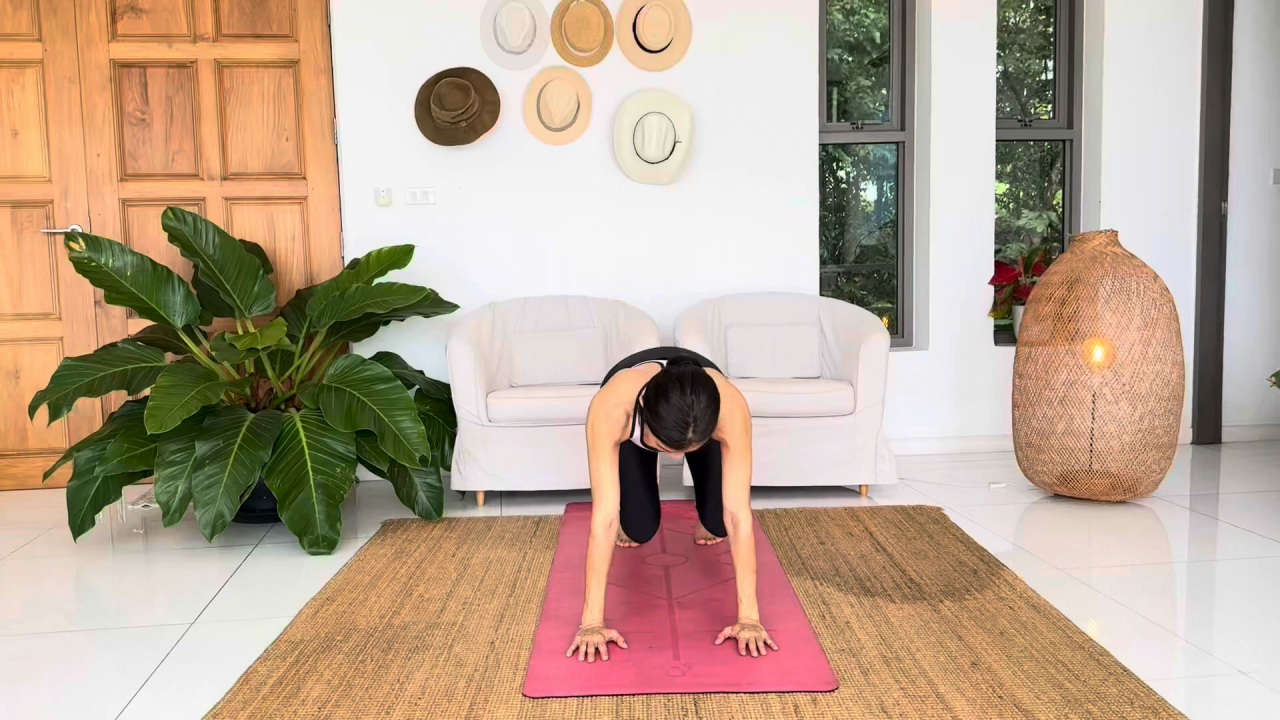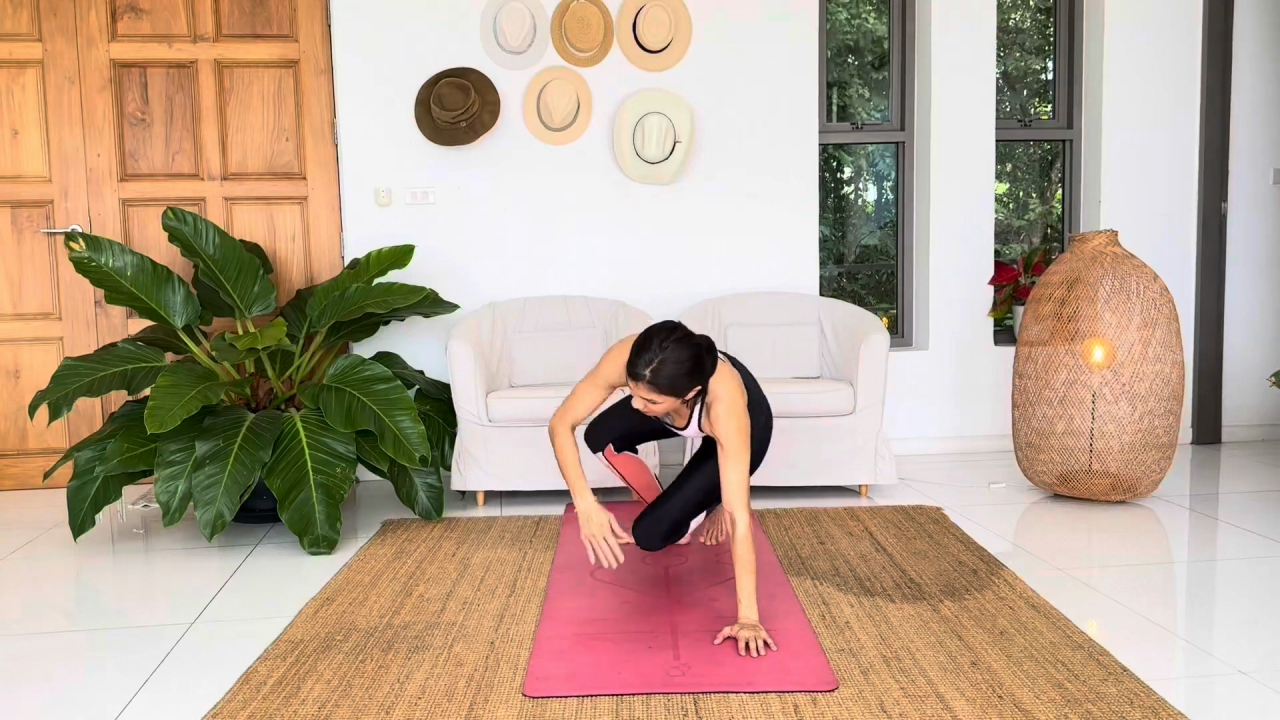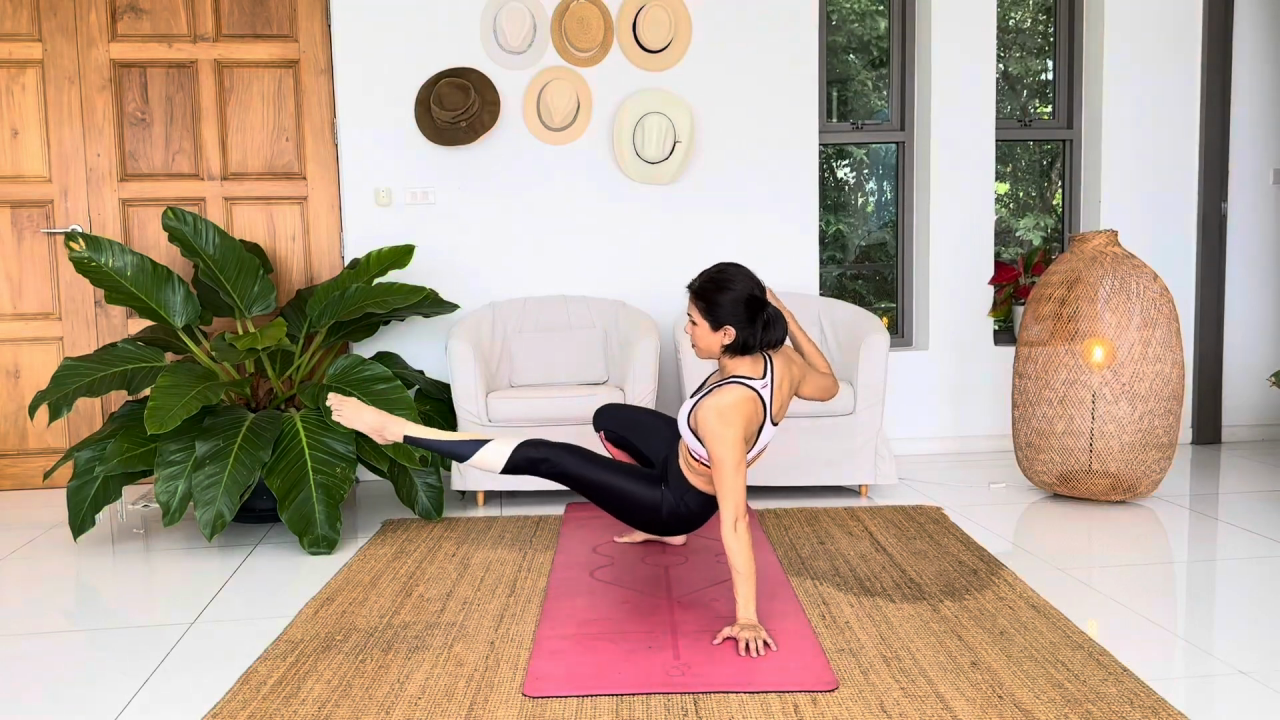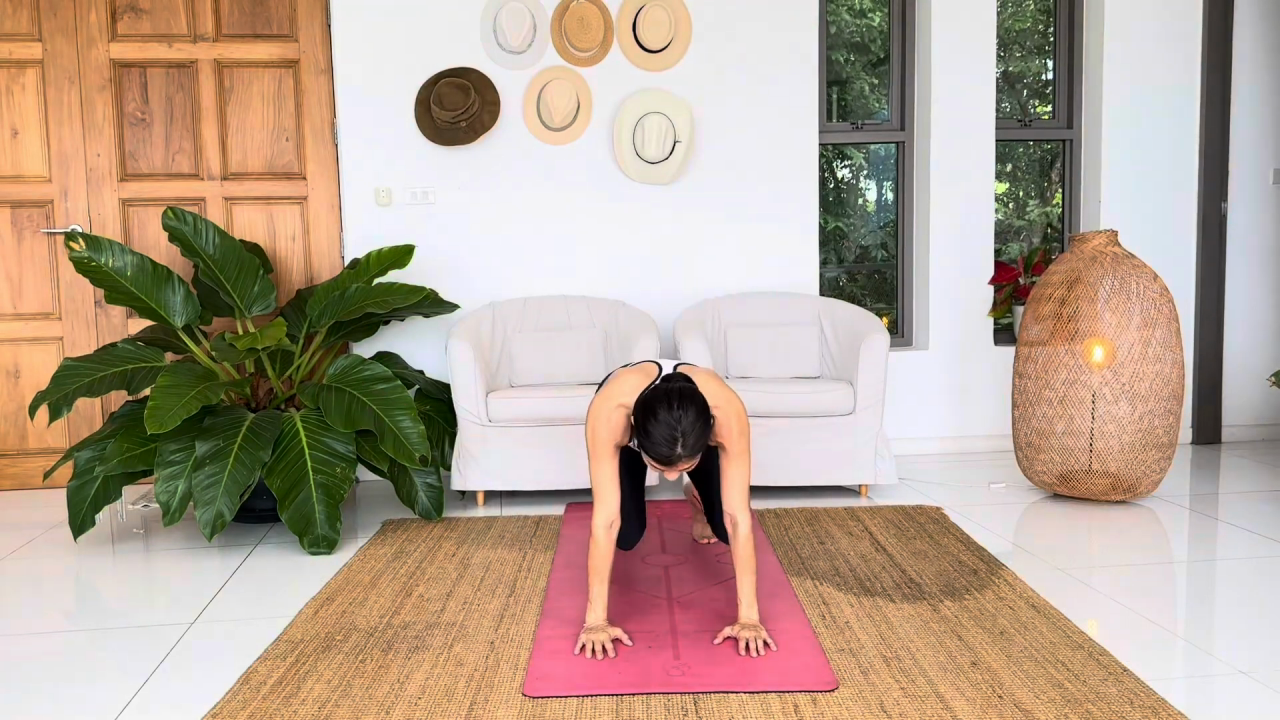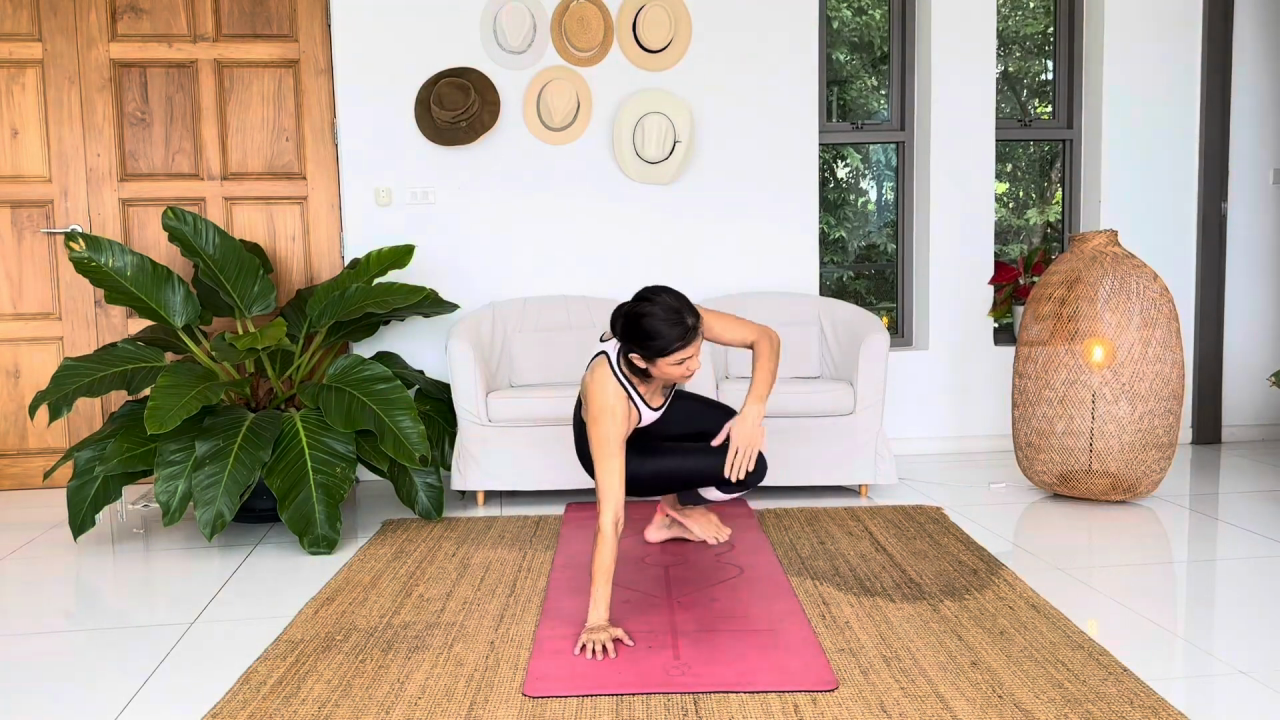
dt=1s
person 1, frame 1
left shoulder: (730, 407)
right shoulder: (612, 406)
left elbow: (739, 515)
right elbow: (603, 518)
left wrist: (749, 616)
right wrist: (592, 620)
left hip: (698, 414)
left knee: (719, 524)
right knee: (639, 530)
left ankle: (708, 517)
person 1, frame 2
left shoulder: (725, 401)
right shoulder: (631, 360)
left elbow: (739, 515)
right elbow: (561, 423)
left wrist: (748, 617)
right wrist: (585, 504)
left hip: (750, 427)
left knee: (651, 534)
left ankle: (712, 503)
right ankle: (662, 508)
person 1, frame 3
left shoulder: (721, 408)
right shoulder: (779, 360)
left elbow: (733, 520)
right elbow: (827, 385)
left wrist: (747, 618)
right wrist: (787, 318)
left hip: (679, 501)
right hip: (687, 460)
left knee: (541, 457)
right knee: (608, 418)
left ankle: (400, 430)
right ankle: (662, 528)
person 1, frame 4
left shoulder: (726, 410)
right shoulder: (611, 409)
left elbow: (738, 518)
right elbow: (605, 520)
left wrist: (748, 616)
right wrist: (596, 619)
left knee: (726, 530)
right knee: (627, 535)
left ankle: (698, 500)
person 1, frame 5
left shoulder: (683, 330)
right shoulder: (610, 400)
left elbow: (766, 338)
right elbow: (611, 519)
left wrist: (750, 414)
right wrist: (597, 619)
right hip: (619, 446)
left knee: (730, 427)
right knee: (744, 470)
left ankle: (664, 521)
right ankle: (681, 505)
